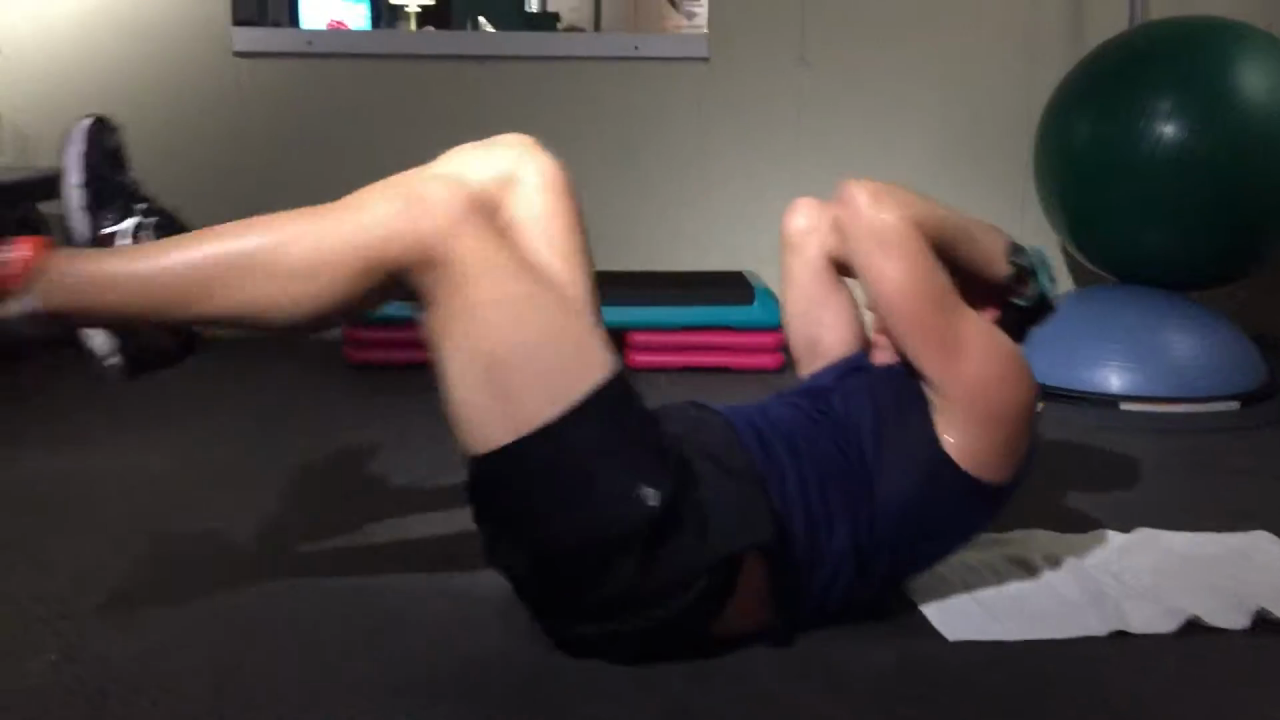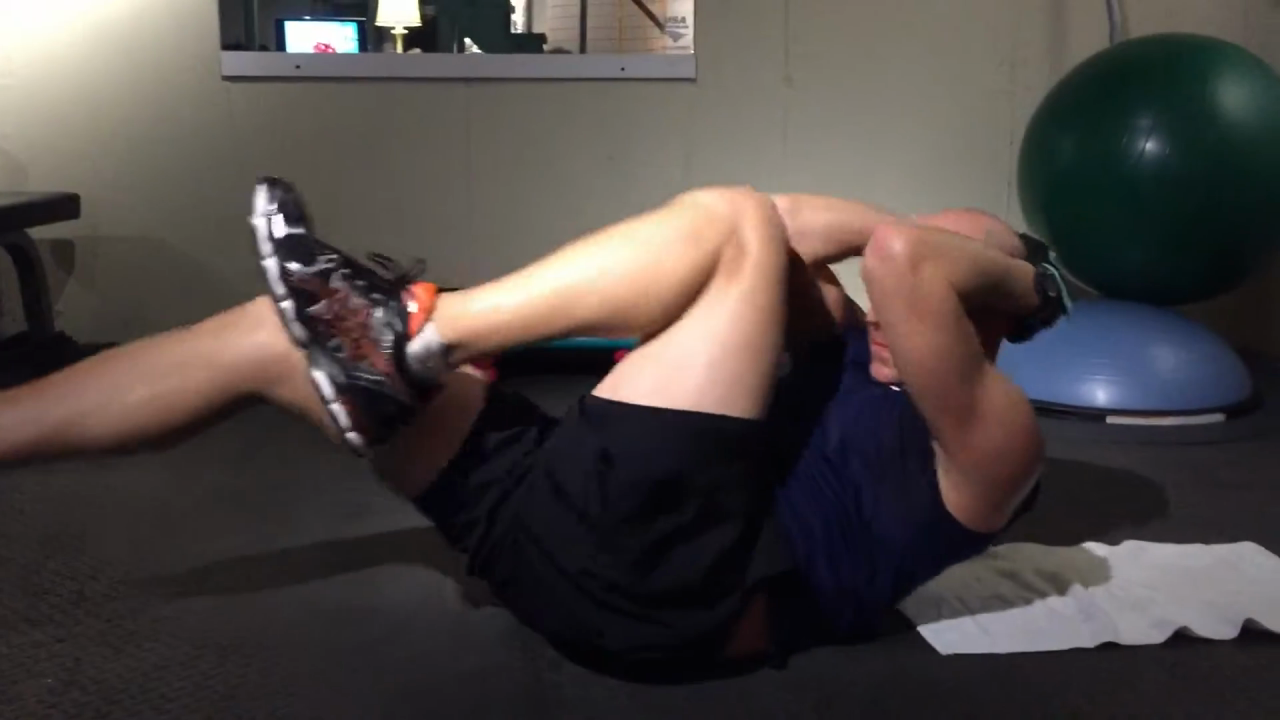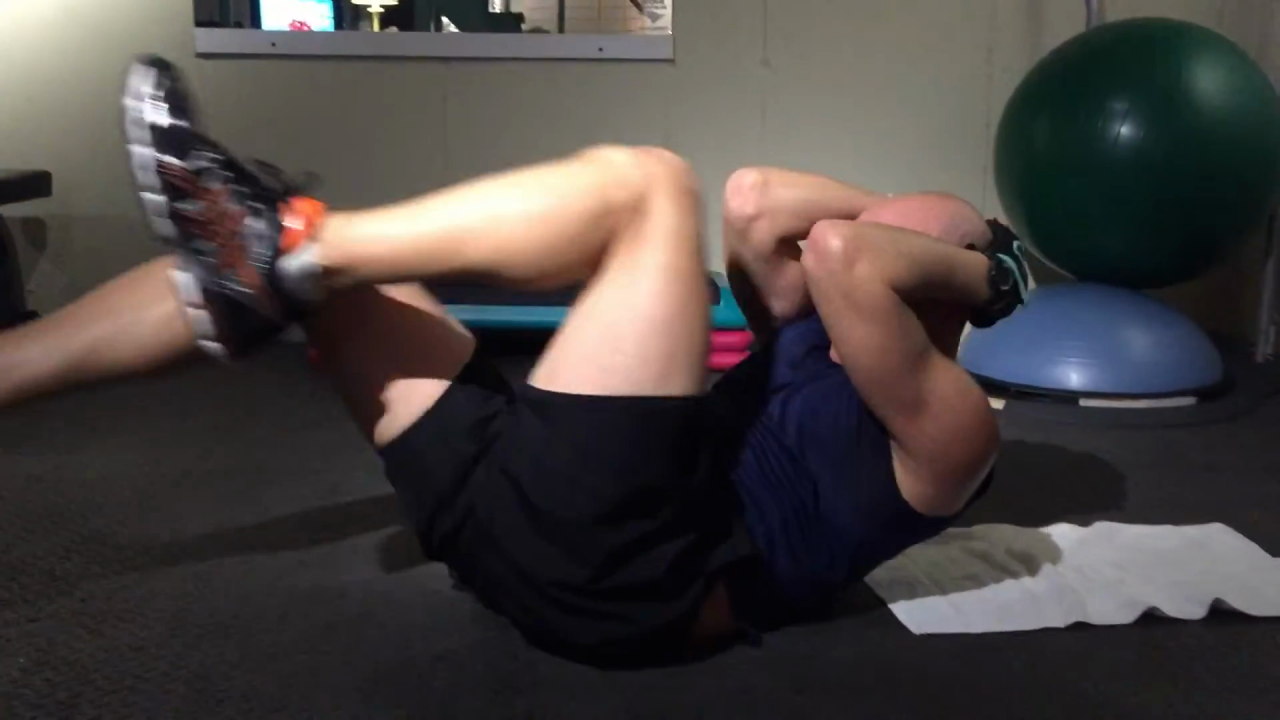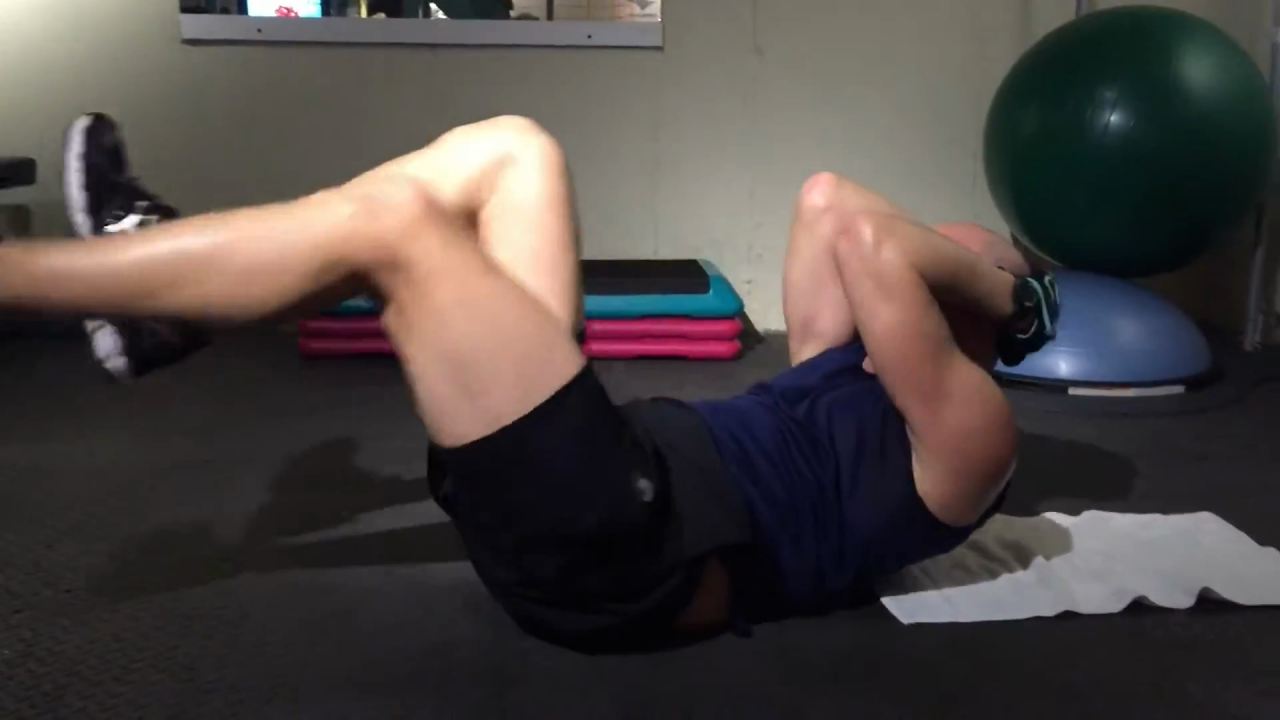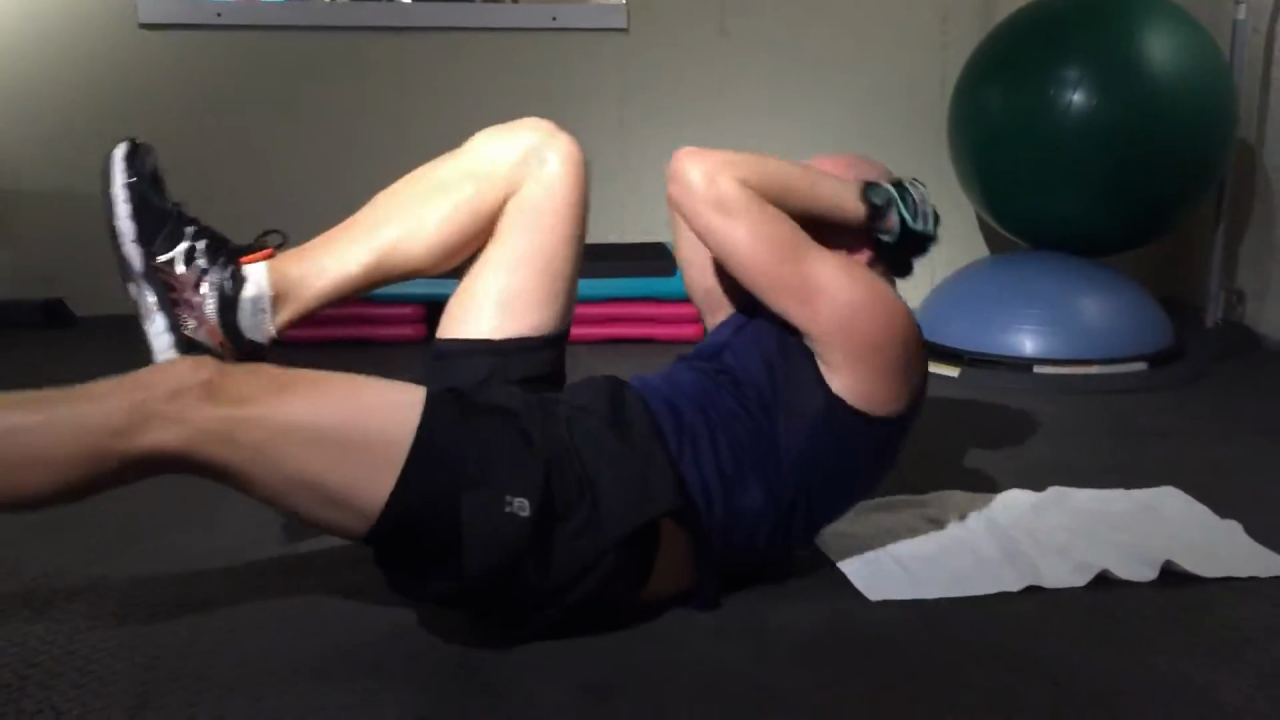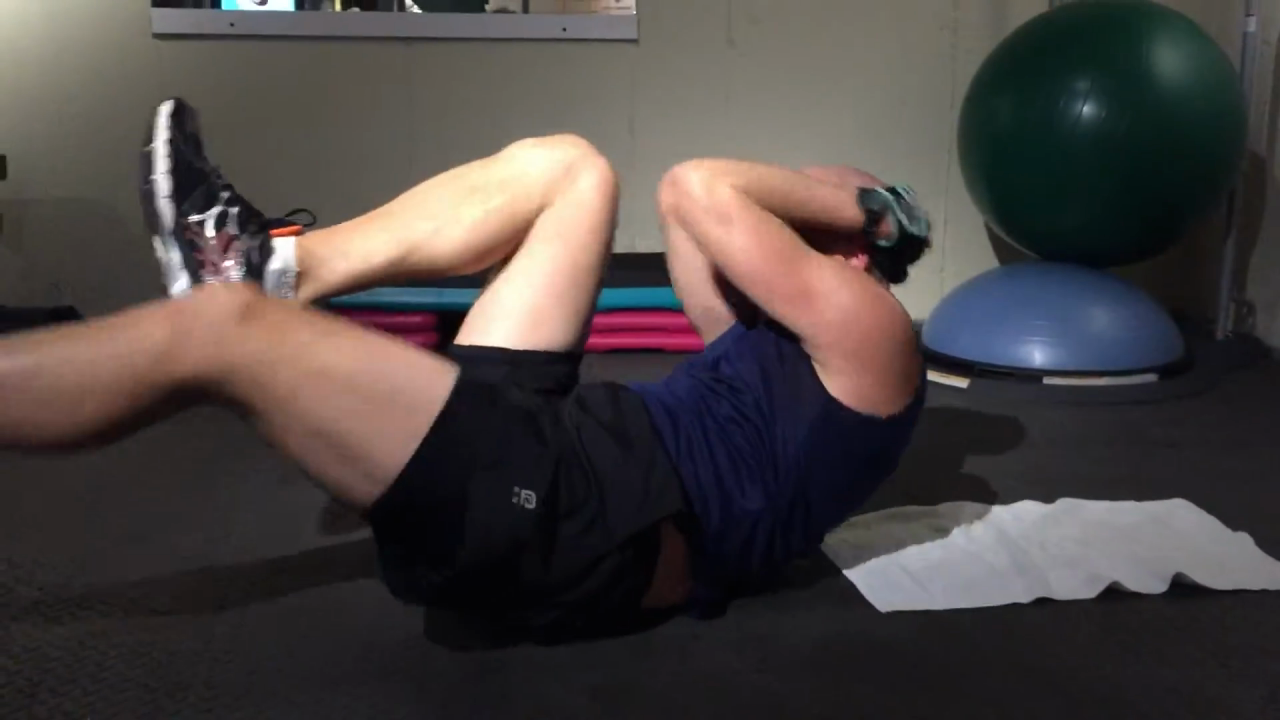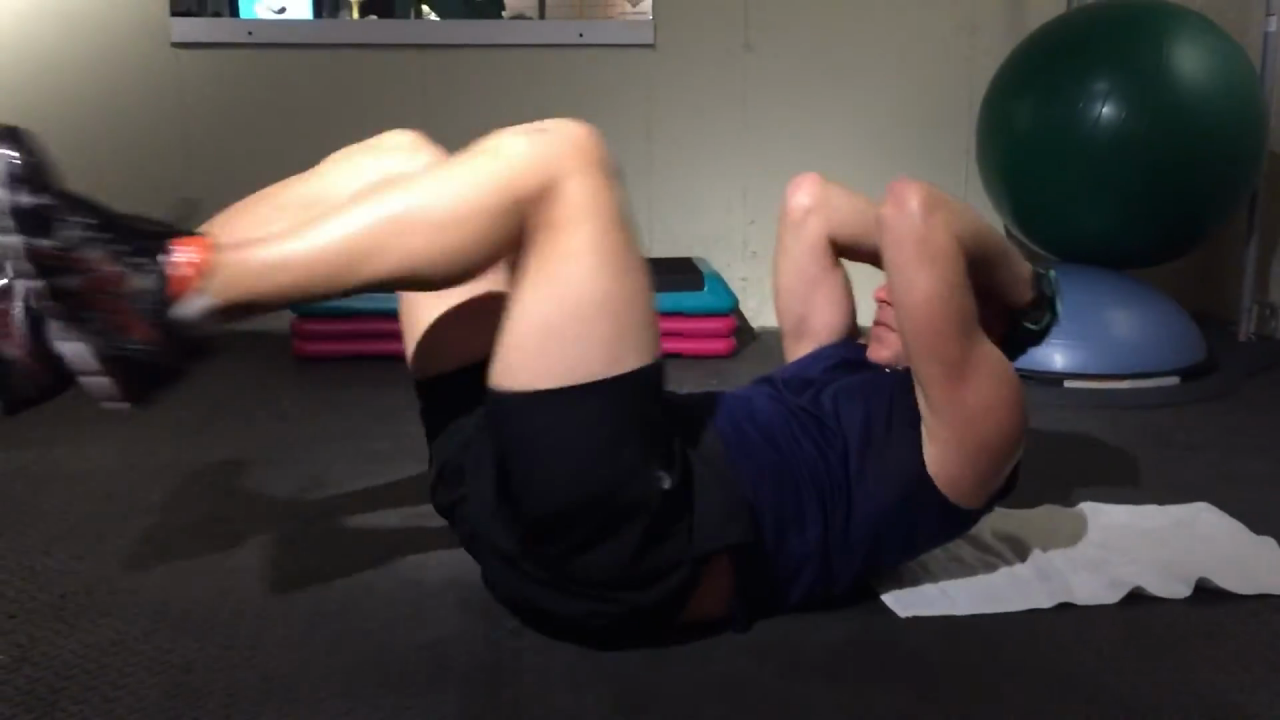
dt=0.4s
person 1, frame 1
left shoulder: (988, 393)
right shoulder: (874, 377)
left elbow: (866, 211)
right elbow: (807, 227)
left wrist: (988, 255)
left hip: (653, 547)
right hip: (631, 493)
left knee: (442, 222)
right knee: (507, 170)
right ankle: (149, 260)
person 1, frame 2
left shoulder: (992, 440)
right shoulder: (859, 359)
left elbow: (896, 254)
right elbow: (795, 219)
left wrist: (1014, 279)
right wrist: (942, 231)
left hip: (654, 561)
right hip: (560, 503)
left knee: (728, 224)
right knee: (279, 329)
left ankle: (413, 336)
person 1, frame 3
left shoulder: (949, 426)
right shoulder: (821, 333)
left elbow: (850, 259)
right elbow: (756, 198)
left wrist: (973, 269)
right wrist: (904, 205)
left hip: (608, 557)
right hip: (527, 499)
left knee: (643, 183)
right knee: (263, 281)
left ankle: (296, 244)
person 1, frame 4
left shoulder: (968, 435)
right shoulder: (852, 364)
left elbow: (871, 245)
right elbow: (826, 200)
left wrist: (992, 285)
right wrist: (958, 246)
left hip: (604, 543)
right hip: (572, 487)
left knee: (384, 224)
right knee: (512, 150)
right ankle: (164, 303)
person 1, frame 5
left shoulder: (873, 331)
right shoulder: (790, 326)
left elbow: (701, 176)
right elbow: (708, 201)
left wrist: (856, 201)
right wrist: (856, 195)
left hip: (568, 519)
right hip: (531, 435)
left knee: (185, 403)
right knee: (535, 153)
right ankle: (250, 295)
person 1, frame 6
left shoulder: (868, 331)
right shoulder: (788, 342)
left elbow: (698, 191)
right elbow: (695, 221)
left wrist: (850, 204)
right wrist: (844, 203)
left hip: (578, 525)
right hip: (545, 450)
left knee: (215, 332)
right knee: (567, 167)
right ankle: (281, 267)
person 1, frame 7
left shoulder: (976, 415)
right shoulder: (852, 366)
left elbow: (913, 213)
right elbow: (811, 201)
left wrist: (1005, 275)
right wrist: (904, 256)
left hip: (618, 538)
right hip: (552, 485)
left knee: (559, 160)
right knee: (400, 161)
left ankle: (181, 288)
